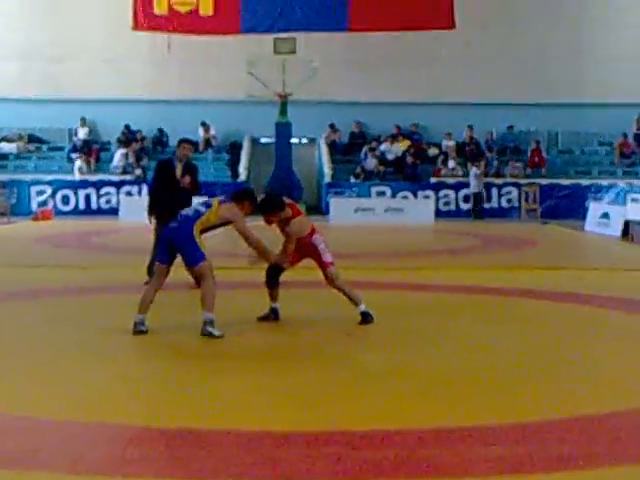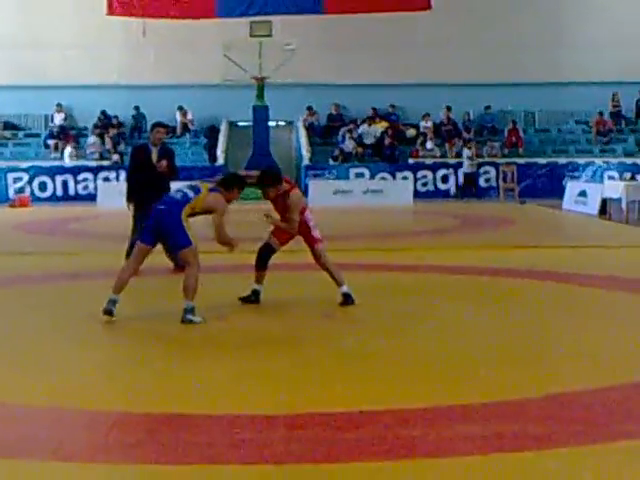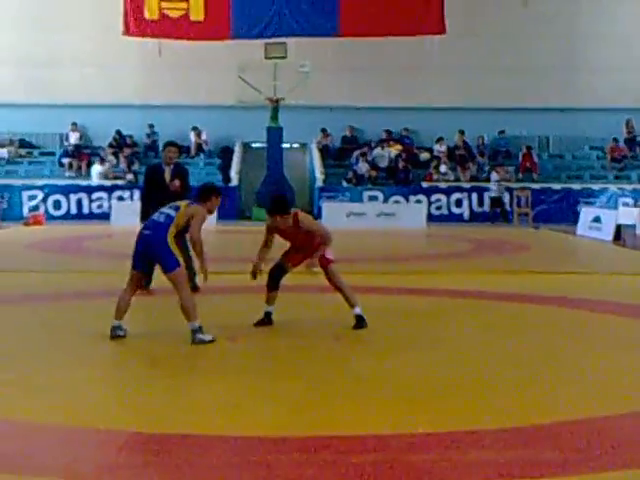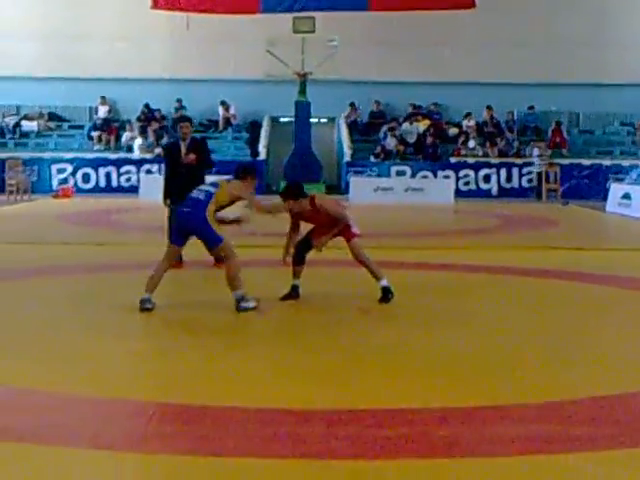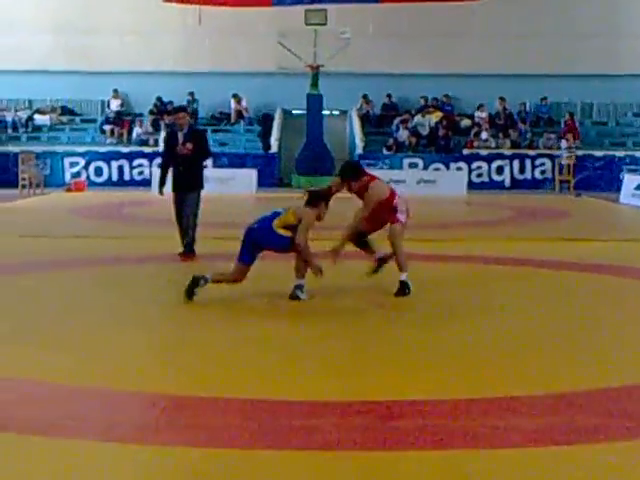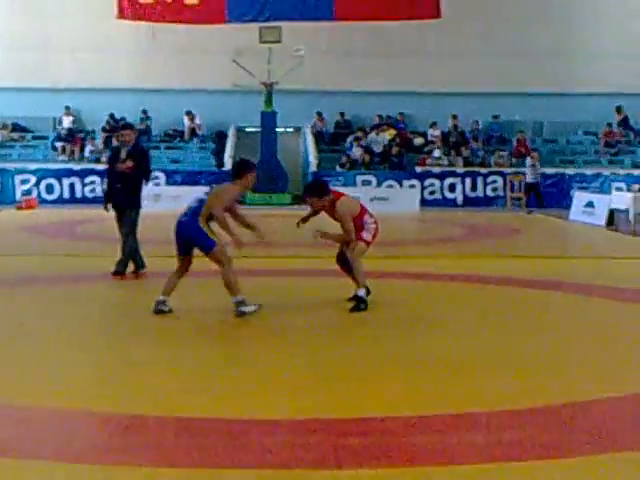
dt=0.4s
person 1, frame 1
left shoulder: (219, 204)
right shoulder: (233, 210)
right elbow: (251, 240)
right wrist: (268, 255)
left hip: (170, 230)
right hip: (186, 233)
left knee: (156, 281)
right knee: (207, 278)
left ankle: (139, 323)
right ankle: (208, 324)
person 1, frame 2
left shoulder: (204, 186)
right shoulder: (220, 201)
right elbow: (220, 237)
right wrist: (232, 243)
left hip: (157, 212)
right hip: (173, 218)
left knee: (133, 262)
right knee: (192, 265)
left ankle: (112, 302)
right ankle: (188, 312)
person 1, frame 3
left shoulder: (182, 205)
right shoulder: (200, 211)
right elbow: (194, 236)
right wrist: (203, 262)
left hip: (144, 236)
right hip: (161, 240)
left knee: (132, 287)
right knee: (183, 286)
left ankle: (117, 327)
right ankle: (196, 332)
person 1, frame 4
left shoulder: (221, 186)
right shoulder: (239, 187)
right elbow: (259, 206)
left wrist: (231, 221)
right wrist: (279, 207)
left hip: (181, 214)
right hip: (199, 218)
left knee: (167, 261)
right knee: (230, 256)
left ankle: (146, 299)
right ankle: (241, 300)
person 1, frame 5
left shoulder: (298, 211)
right shoulder: (309, 215)
right elbow: (299, 241)
right wrist: (313, 263)
left hip: (252, 232)
right hip: (266, 232)
left knee: (236, 276)
right knee: (302, 250)
left ankle: (203, 280)
right ankle: (298, 289)
person 1, frame 6
left shoulder: (228, 190)
right shoulder: (231, 191)
left elbow: (237, 216)
right elbow: (216, 212)
left wrist: (253, 228)
right wrist: (233, 235)
left hip: (182, 225)
right hip: (194, 225)
left knee: (183, 268)
right knee: (225, 262)
left ankle: (161, 303)
right ankle: (240, 304)
person 2, frame 1
left shoulder: (192, 168)
right shoulder: (163, 165)
left elbow: (196, 190)
right elbow: (155, 187)
left wrist: (190, 185)
right wrist: (152, 210)
right hip: (164, 212)
right ankle: (153, 276)
person 2, frame 2
left shoulder: (168, 152)
right shoulder: (138, 150)
left elbow: (174, 174)
right elbow: (131, 173)
left wrist: (166, 169)
right wrist: (130, 196)
left hip: (162, 197)
right hip: (142, 198)
right knee: (138, 231)
left ankle: (177, 262)
person 2, frame 3
left shoulder: (182, 171)
right shoulder: (152, 170)
left elbow: (188, 193)
right elbow: (146, 194)
left wrist: (180, 188)
right wrist: (144, 216)
left knee: (183, 251)
left ankle: (191, 282)
right ankle: (145, 283)
person 2, frame 4
left shoulder: (200, 144)
right shoulder: (170, 146)
left elbow: (209, 164)
right elbow: (168, 171)
left wrist: (194, 162)
right wrist: (166, 194)
right hip: (177, 193)
right knee: (174, 226)
right ankle: (176, 258)
person 2, frame 5
left shoulder: (198, 134)
right shoulder: (170, 135)
left elbow: (206, 154)
right elbow: (166, 160)
left wrist: (189, 153)
right wrist: (162, 182)
left hip: (193, 182)
right hip: (178, 182)
left knee: (190, 216)
right knee: (180, 218)
left ankle: (189, 248)
right ankle: (188, 249)
person 2, frame 6
left shoulder: (141, 152)
right shoulder: (115, 151)
left elbow: (146, 174)
right elbow: (110, 175)
left wrist: (128, 171)
right wrist: (107, 198)
left hip: (131, 200)
right hip: (118, 200)
left knee: (127, 234)
right knee: (128, 234)
left ankle: (121, 268)
right ankle: (139, 265)
person 3, frame 1
left shoulder: (292, 227)
right shoulder: (282, 203)
left elbow: (285, 256)
right elbow: (267, 202)
left hip: (314, 245)
right hip: (298, 245)
left knee: (334, 281)
right knee: (272, 271)
left ankle: (364, 312)
right ankle: (274, 311)
person 3, frame 2
left shoulder: (293, 197)
right shoulder: (271, 180)
left elbow: (293, 229)
left wrist: (273, 221)
left hip: (303, 223)
right hip: (286, 221)
left knee: (321, 259)
right knee: (263, 252)
left ankle: (346, 293)
right ankle: (255, 293)
person 3, frame 3
left shoulder: (302, 220)
right shoulder: (272, 225)
left elbow: (327, 237)
right elbow: (266, 246)
left wrist: (315, 258)
right wrist: (258, 263)
left hip: (317, 247)
right hip: (297, 248)
left knee: (334, 279)
right knee: (274, 273)
left ankle: (358, 315)
right ankle: (268, 316)
person 3, frame 4
left shoulder: (320, 203)
right shoulder: (295, 211)
left elbow: (345, 218)
right elbow: (294, 230)
left wrist: (327, 237)
right wrist: (287, 250)
left hip: (342, 223)
right hip: (325, 226)
left knee: (359, 255)
right knee: (299, 248)
left ankle: (386, 288)
right ankle: (295, 289)
person 3, frame 5
left shoulder: (372, 190)
right shoulder: (356, 181)
left elbow: (358, 221)
right elbow: (336, 186)
left wrist: (341, 245)
left hip: (396, 208)
right hip: (379, 210)
left knee: (394, 240)
right knee: (355, 235)
left ankle: (404, 282)
right ankle: (380, 258)
person 3, frame 6
left shoulder: (340, 208)
right shoulder: (326, 198)
left elbow: (350, 237)
right elbow: (318, 209)
left wrist: (326, 235)
right wrist: (307, 217)
left hip: (367, 226)
right hip: (355, 225)
left knee: (352, 257)
right knee: (341, 259)
left ankle: (362, 298)
right ankle: (362, 289)
